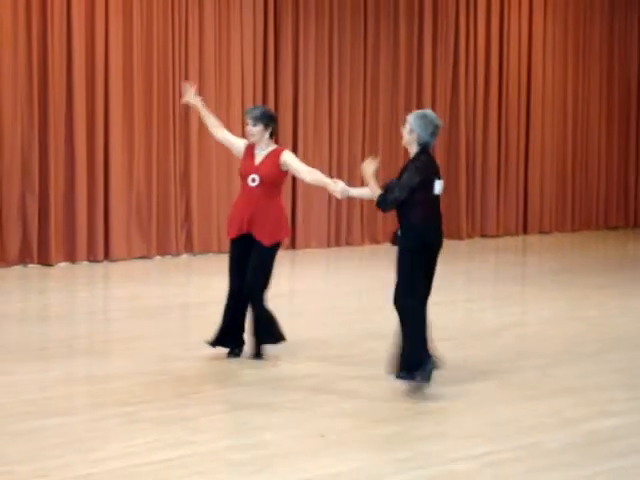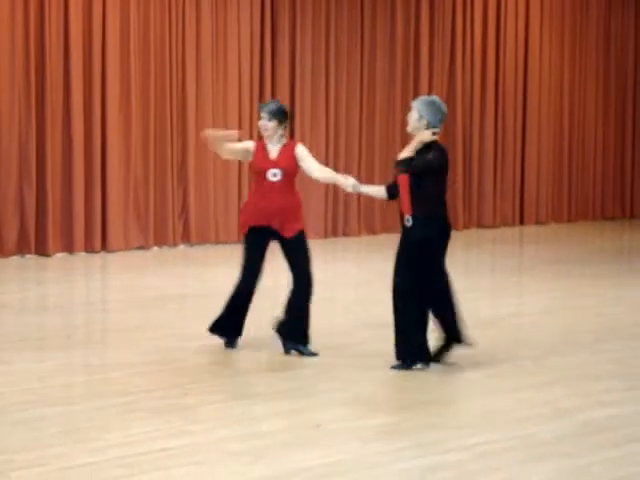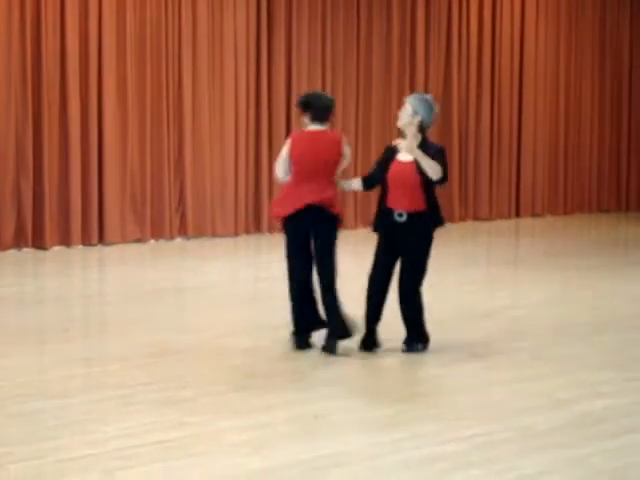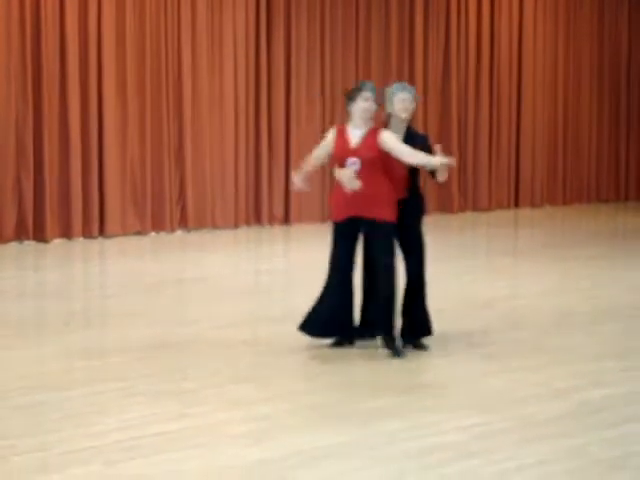
dt=0.4s
person 1, frame 1
left shoulder: (417, 167)
right shoulder: (425, 163)
left elbow: (387, 203)
right elbow: (393, 193)
left wrist: (370, 177)
right wrist: (358, 192)
left hip: (416, 242)
right hip: (426, 240)
left knee: (408, 300)
right knee: (411, 299)
left ankle: (418, 360)
right ankle: (417, 362)
person 1, frame 2
left shoulder: (436, 153)
right shoulder: (416, 150)
left elbow: (402, 165)
right elbow: (394, 190)
left wrist: (418, 142)
right wrist: (360, 188)
left hip: (430, 229)
right hip: (412, 228)
left knee: (429, 288)
right knee: (404, 287)
right ankle: (413, 351)
person 1, frame 3
left shoulder: (432, 150)
right shoulder: (390, 150)
left elbow: (439, 176)
right elbow: (371, 180)
left wrist: (416, 152)
right wrist: (338, 183)
left hip: (418, 224)
right hip: (390, 222)
left knee: (408, 283)
right knee: (378, 279)
left ankle: (417, 337)
right ankle: (369, 334)
person 1, frame 4
left shoulder: (419, 141)
left elbow: (439, 177)
right elbow: (339, 166)
left wrist: (442, 166)
right wrist: (343, 173)
left hip: (408, 212)
left knee: (415, 270)
right knee: (373, 267)
left ankle: (413, 331)
right ankle: (367, 327)
person 2, frame 1
left shoulder: (282, 156)
right shoulder: (245, 148)
left elbow: (307, 173)
right elbow: (217, 129)
left wrist: (330, 183)
right wrist: (197, 104)
left hip: (269, 227)
right hip: (241, 224)
left knee: (254, 284)
right knee: (237, 284)
left ankle: (263, 336)
right ankle: (234, 340)
person 2, frame 2
left shoulder: (296, 149)
right shoulder: (251, 148)
left elbow: (316, 170)
right elbow: (225, 151)
left wrist: (341, 179)
right wrist: (216, 138)
left hip: (288, 219)
right hip: (257, 219)
left knee: (303, 277)
right knee: (249, 276)
left ankle: (293, 336)
right ankle: (229, 329)
person 2, frame 3
left shoulder: (293, 140)
right shoulder: (339, 140)
left elbow: (281, 174)
left hip: (296, 208)
right hip: (325, 208)
left knee: (299, 271)
right knee: (326, 269)
left ankle: (304, 332)
right ankle: (333, 332)
person 2, frame 4
left shoulder: (382, 136)
right shoulder: (336, 134)
left elbow: (411, 155)
right elbow: (319, 155)
left wrist: (435, 160)
right wrist: (302, 174)
left hip: (378, 209)
right hip: (345, 209)
left knee: (383, 269)
right knee: (340, 267)
left ankle: (387, 333)
right ankle: (342, 330)
